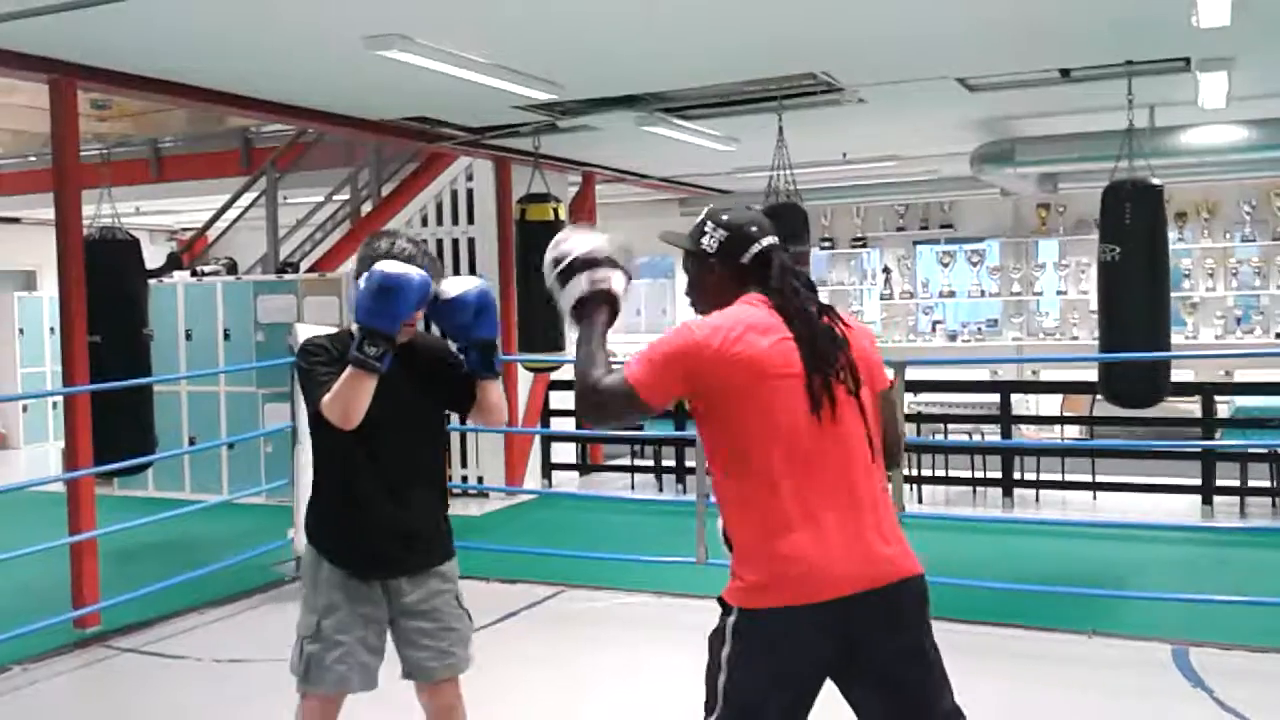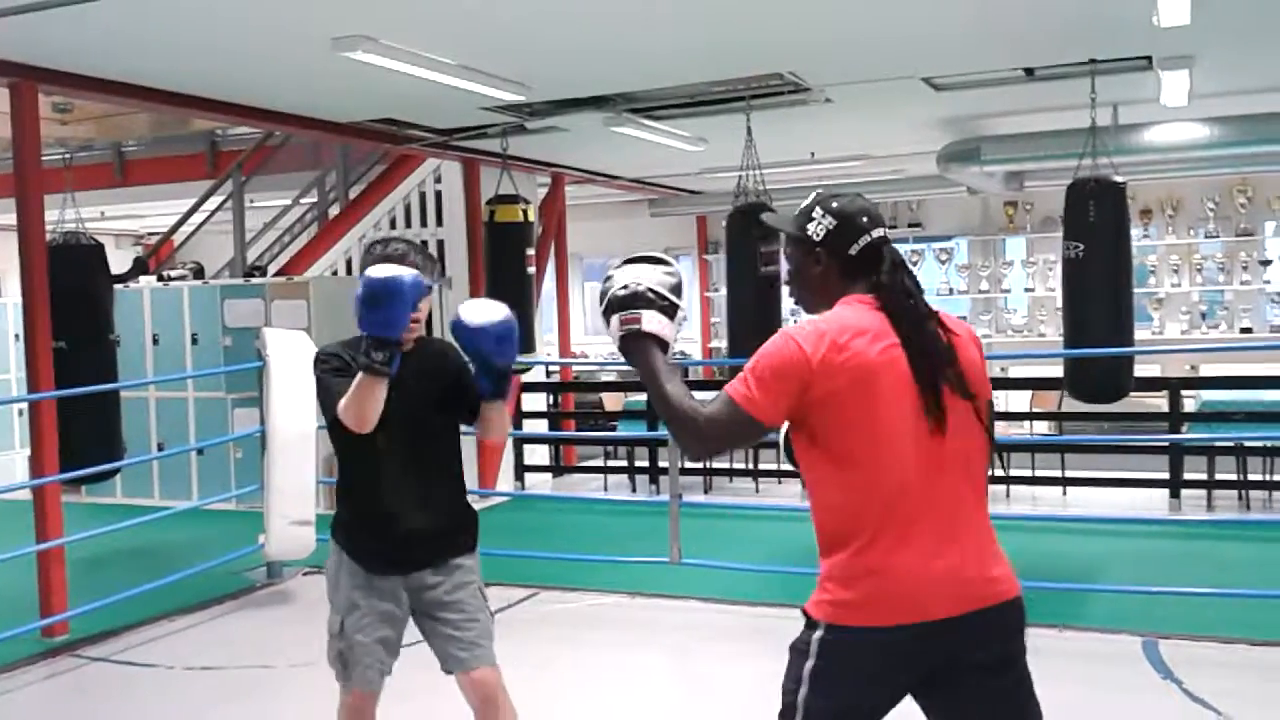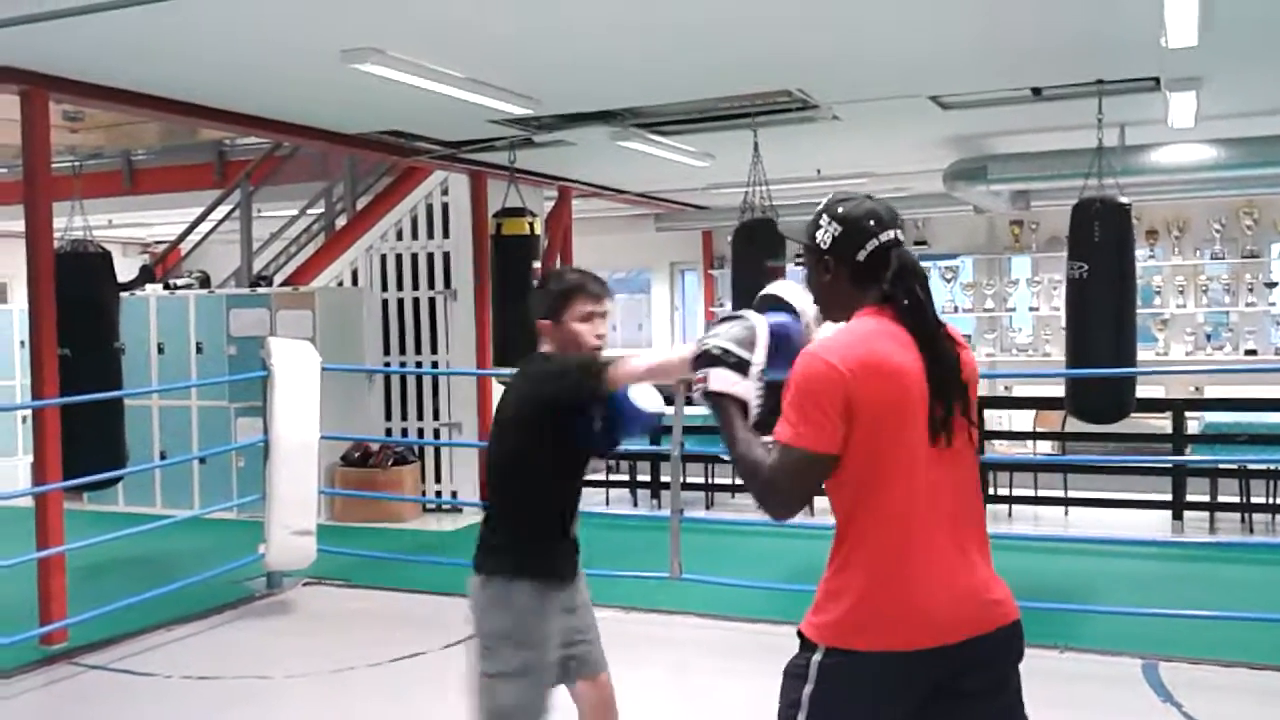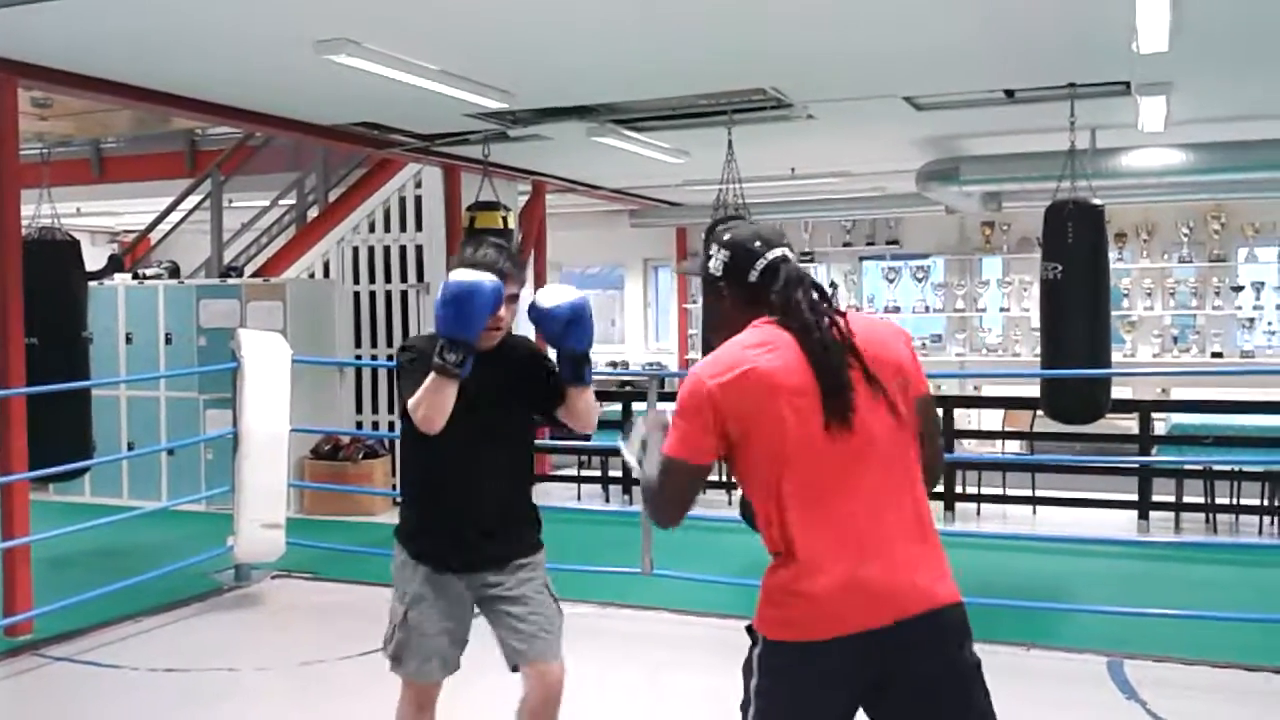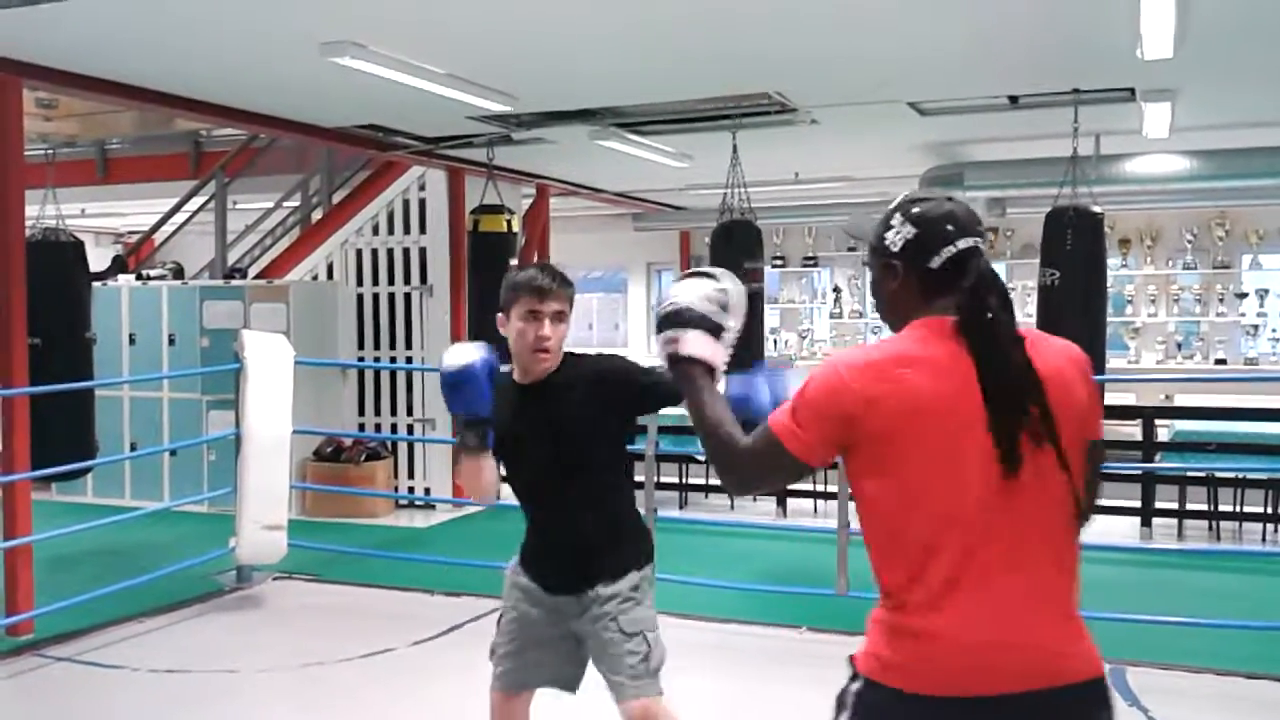
dt=1s
person 1, frame 1
left shoulder: (702, 344)
right shoulder: (847, 334)
left elbow: (597, 405)
right elbow: (890, 449)
left wrist: (593, 307)
left hip: (780, 597)
right hip: (886, 581)
person 1, frame 2
left shoulder: (805, 349)
right shoulder: (957, 338)
left elbow: (699, 436)
left wrist: (645, 343)
left hip: (867, 614)
right hip: (983, 601)
person 1, frame 3
left shoulder: (829, 362)
right shoulder: (952, 348)
left elbow: (780, 496)
left wrist: (726, 401)
left hip: (868, 637)
right hip: (982, 623)
person 1, frame 4
left shoulder: (715, 377)
right shoulder: (886, 339)
left elbow: (665, 508)
right elbow: (930, 468)
left wrist: (648, 454)
left hip: (808, 628)
right hip: (926, 609)
person 1, frame 5
left shoulder: (856, 382)
right shoulder: (1068, 366)
left elbow: (740, 469)
right elbow: (1080, 506)
left wrist: (692, 367)
right hip: (1056, 674)
person 2, frame 1
left shoulder: (431, 355)
right shoulder: (321, 353)
left elbow: (493, 416)
right elbow: (343, 415)
left wrist: (481, 348)
right wrist: (374, 339)
left hip: (423, 555)
right hip: (343, 556)
person 2, frame 2
left shoulder: (444, 357)
right shoulder: (337, 359)
left elbow: (494, 433)
right elbow: (359, 421)
left wrist: (496, 375)
right wrist: (381, 347)
left hip: (444, 552)
right hip: (366, 556)
person 2, frame 3
left shoulder: (561, 380)
right shoulder: (553, 380)
right elbow: (644, 368)
left wrist: (599, 439)
left hip: (552, 573)
right hip: (516, 581)
person 2, frame 4
left shoulder: (523, 357)
right shoulder: (419, 354)
left elbow: (583, 421)
right elbow: (428, 420)
left wrist: (574, 356)
right wrist: (455, 344)
left hip: (512, 552)
right hip: (431, 552)
left knee: (547, 677)
person 2, frame 5
left shoulder: (601, 377)
right shoulder: (493, 398)
left elbow: (682, 390)
right elbow: (482, 490)
right wrist: (472, 424)
left hip: (613, 575)
right hip: (540, 576)
